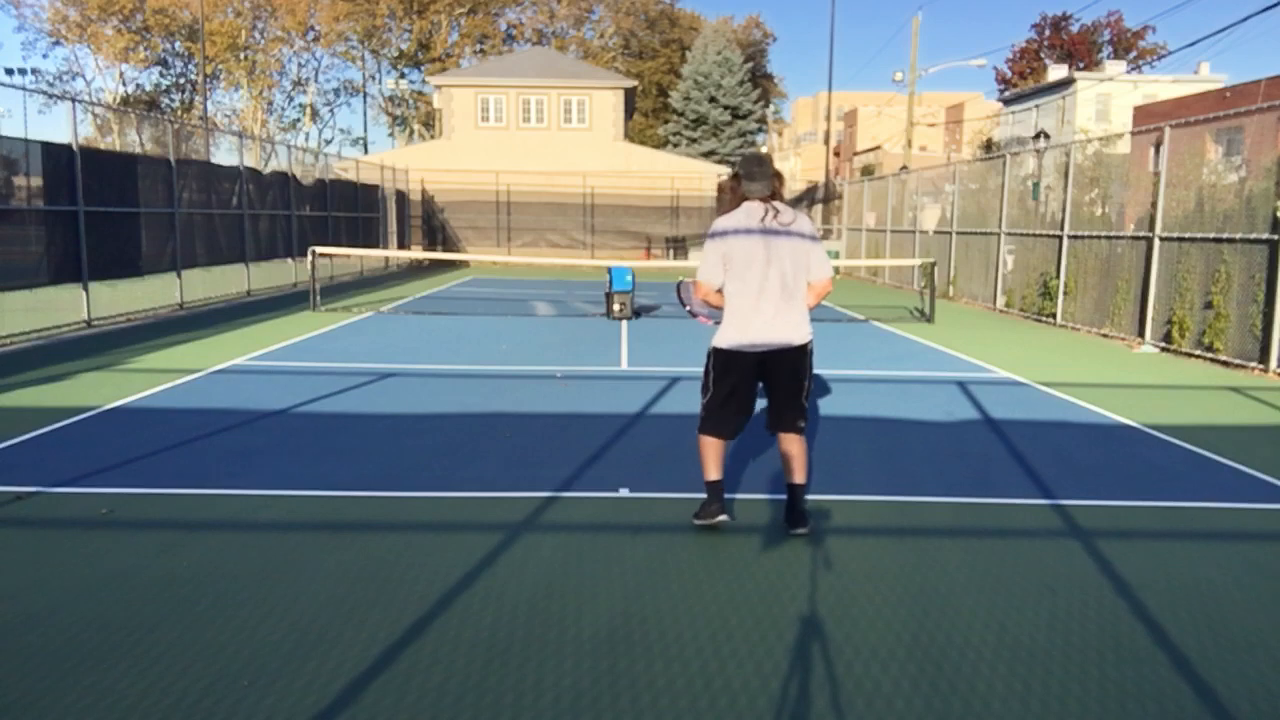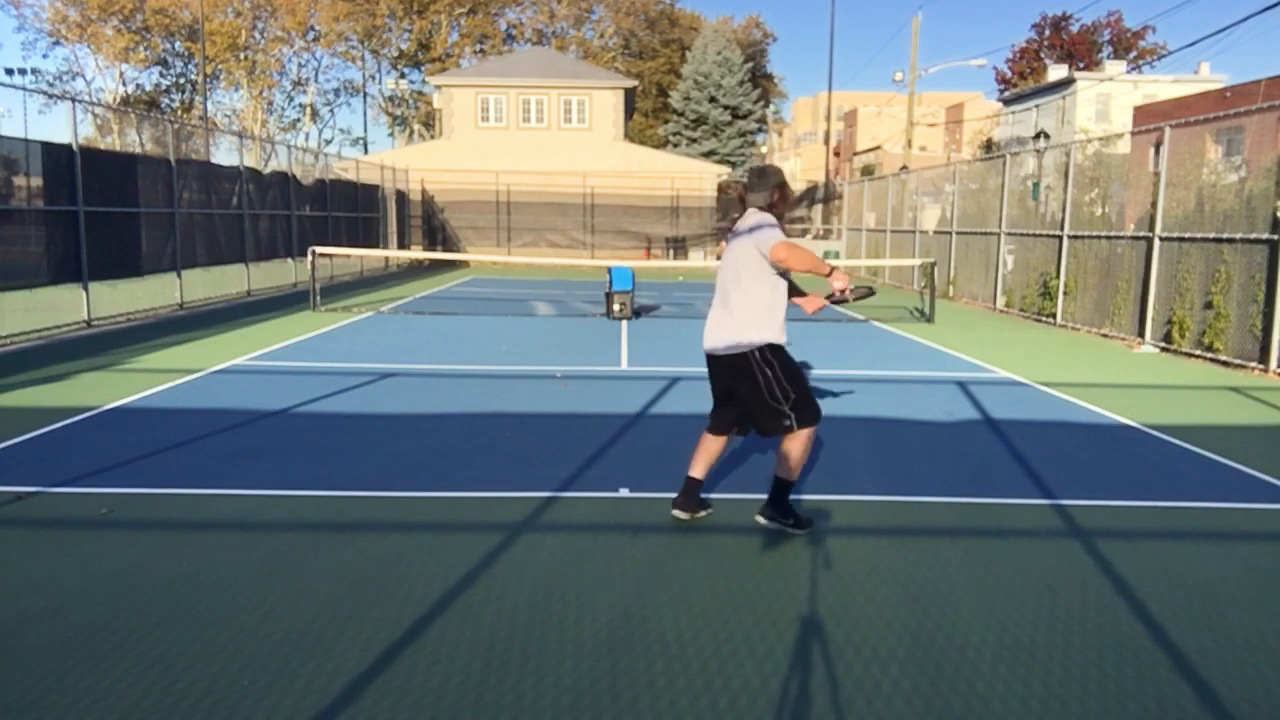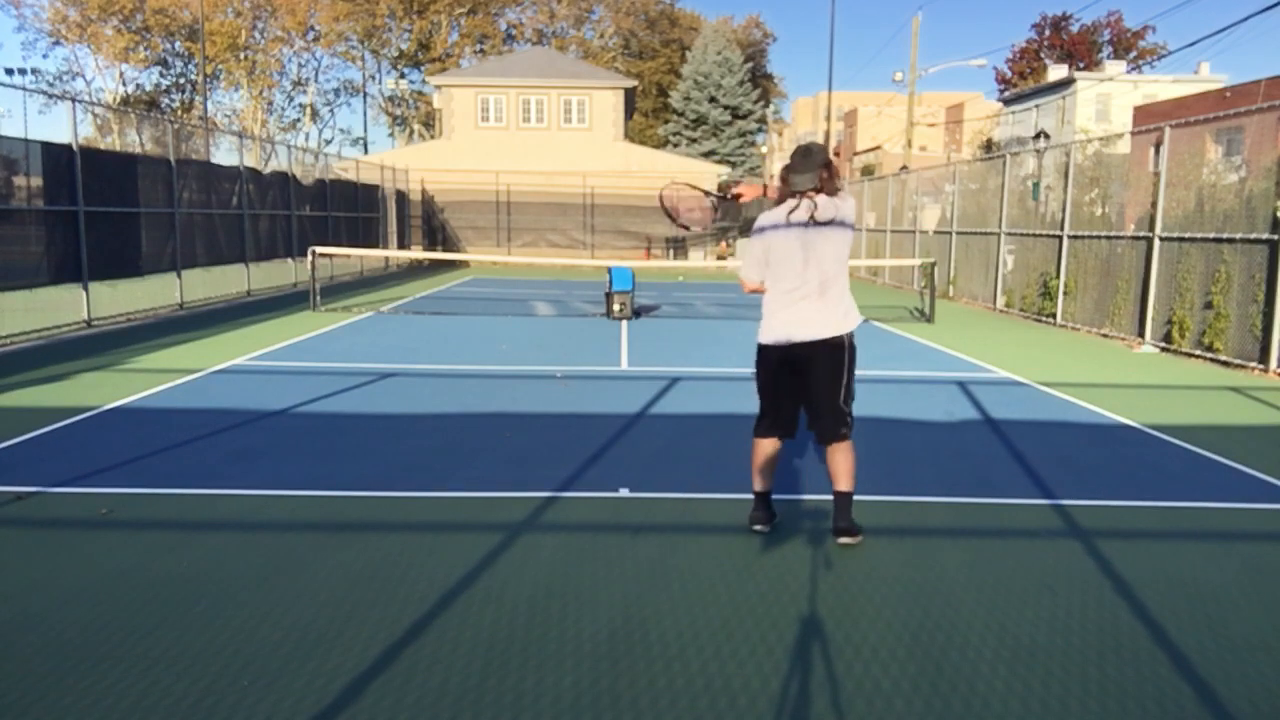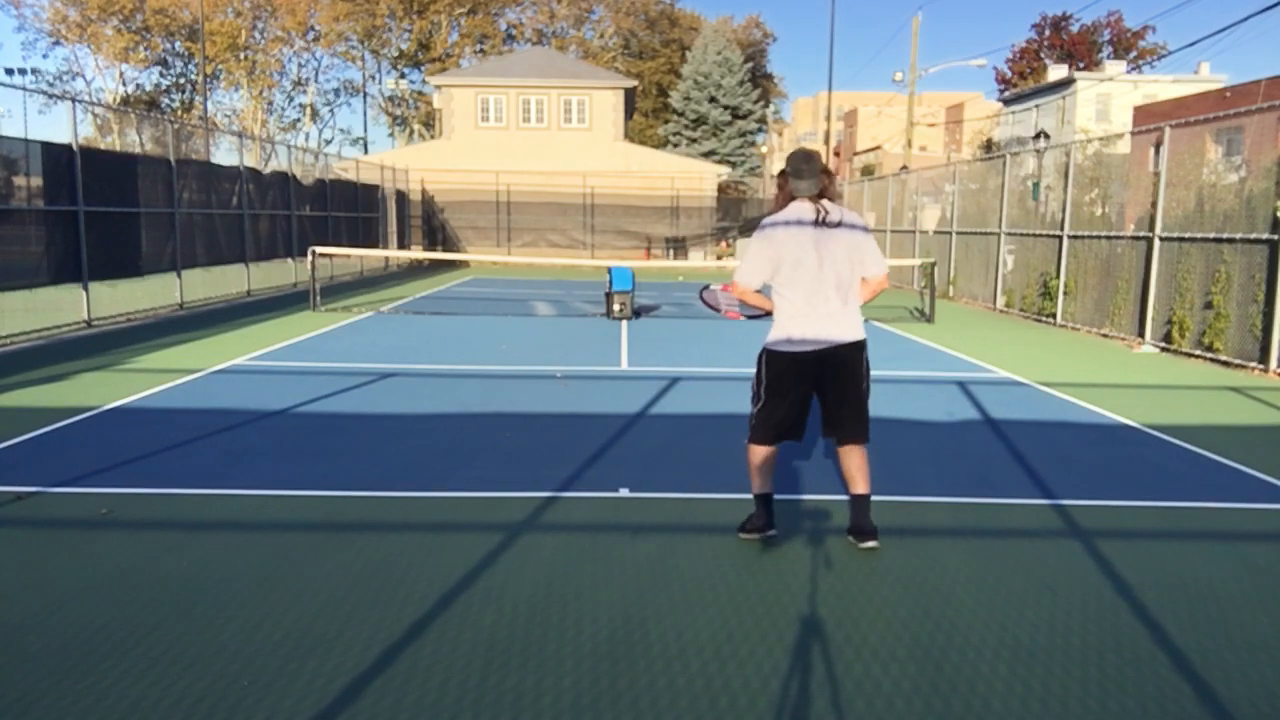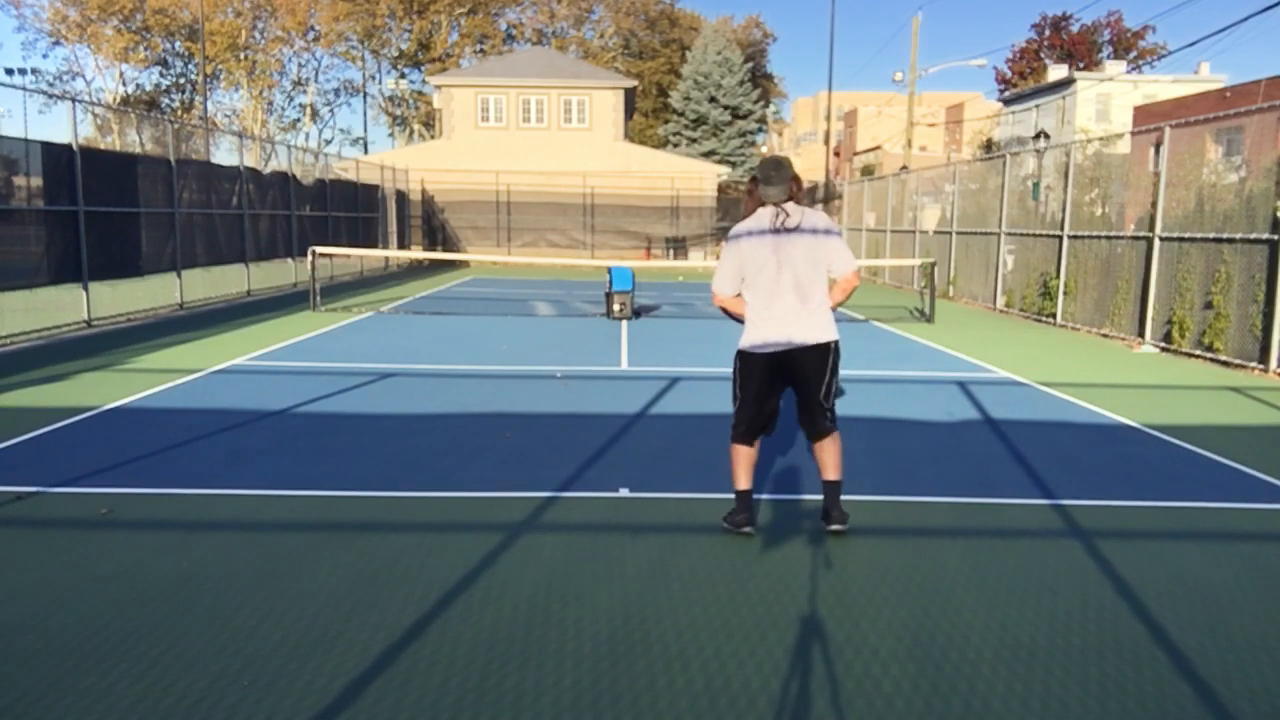
dt=1s
person 1, frame 1
left shoulder: (725, 226)
right shoulder: (802, 224)
left elbow: (705, 290)
right elbow: (824, 284)
left hip: (736, 344)
right hip: (793, 342)
left knee: (714, 424)
right knee: (792, 426)
left ankle: (714, 501)
right ankle: (796, 510)
person 1, frame 2
left shoulder: (742, 228)
right shoulder: (761, 223)
right elbow: (783, 253)
left wrist: (802, 297)
right wrist: (830, 272)
left hip: (720, 343)
right hip: (752, 346)
left knee: (721, 422)
right knee: (803, 419)
left ankle: (687, 497)
right ankle: (776, 505)
person 1, frame 3
left shoulder: (767, 221)
right shoulder: (844, 209)
left elbow: (749, 283)
right wrist: (766, 190)
left hip: (776, 339)
right hip: (830, 338)
left knee: (769, 425)
right knee: (836, 430)
left ankle: (761, 508)
right ankle: (843, 518)
person 1, frame 4
left shoulder: (773, 227)
right shoulder: (852, 222)
left elbow: (741, 289)
right elbow: (878, 280)
left hip: (790, 347)
right hip: (847, 344)
left knee: (763, 432)
right knee: (851, 435)
left ankle: (763, 514)
right ankle: (863, 523)
person 1, frame 5
left shoulder: (741, 233)
right shoulder: (820, 223)
left elbow: (721, 297)
right elbow: (850, 278)
left hip: (759, 346)
right hip: (816, 341)
left knee: (745, 430)
right knee: (822, 425)
left ankle: (743, 510)
right ankle: (833, 507)
